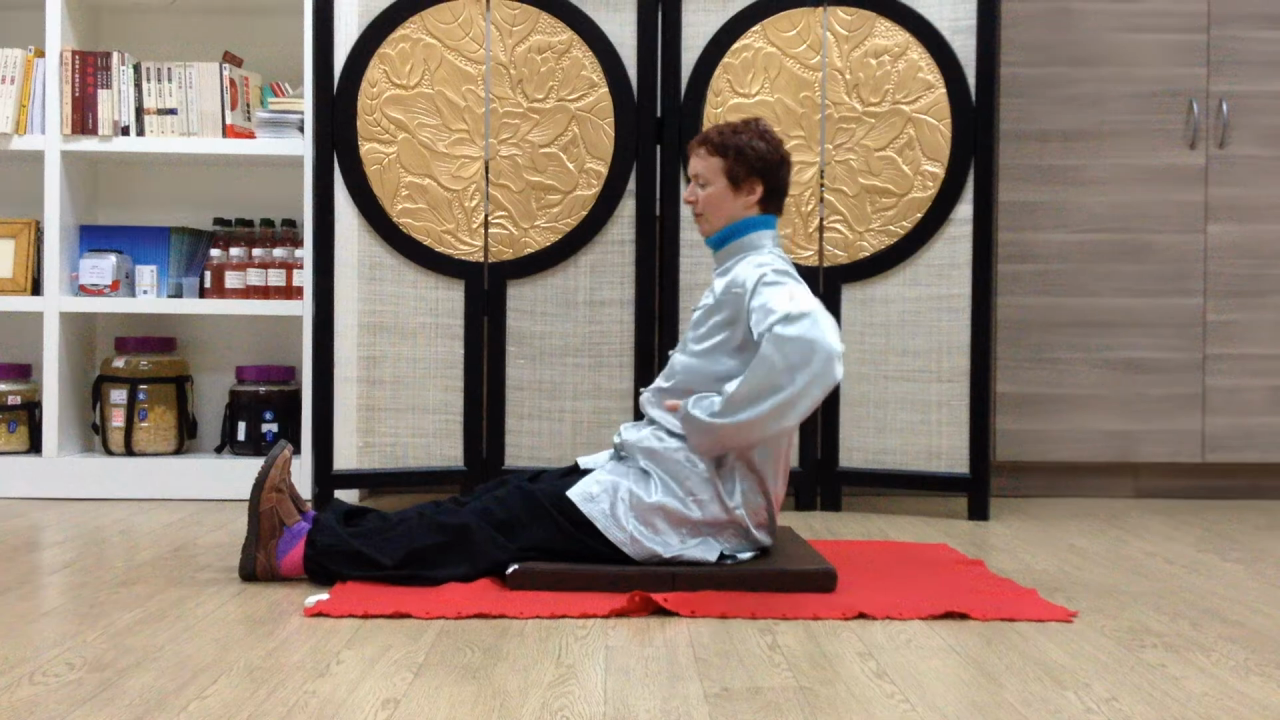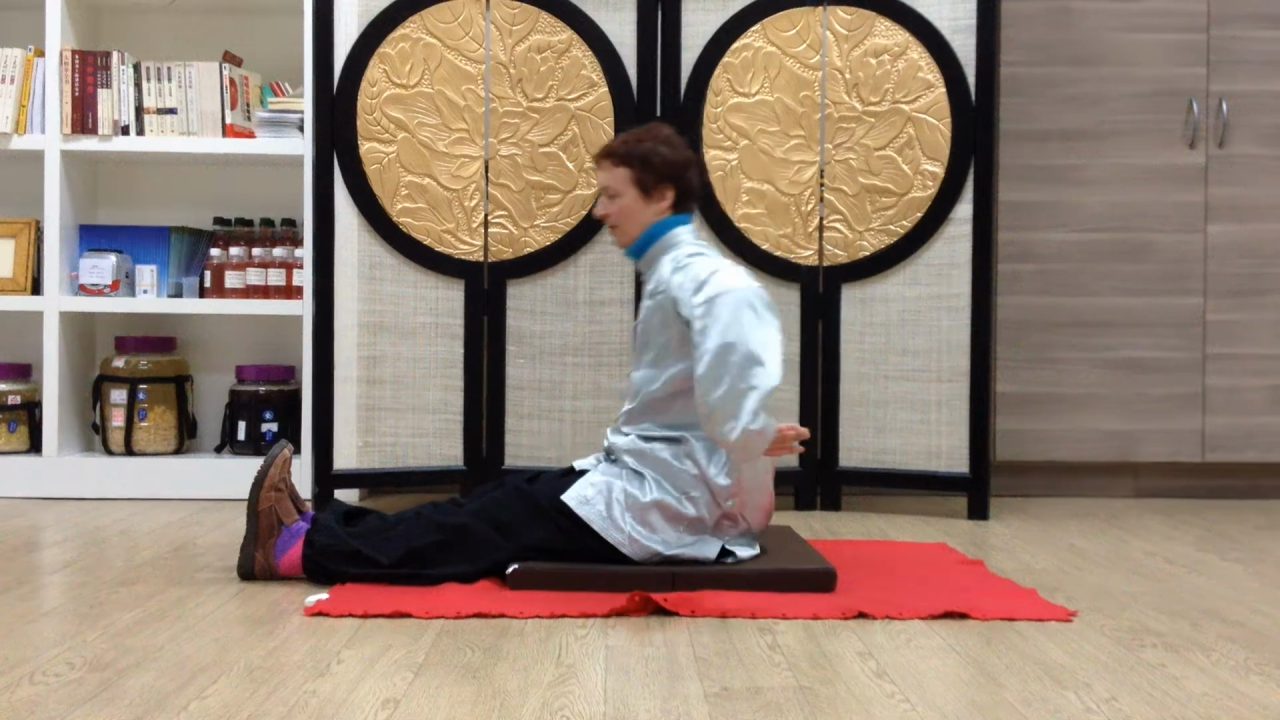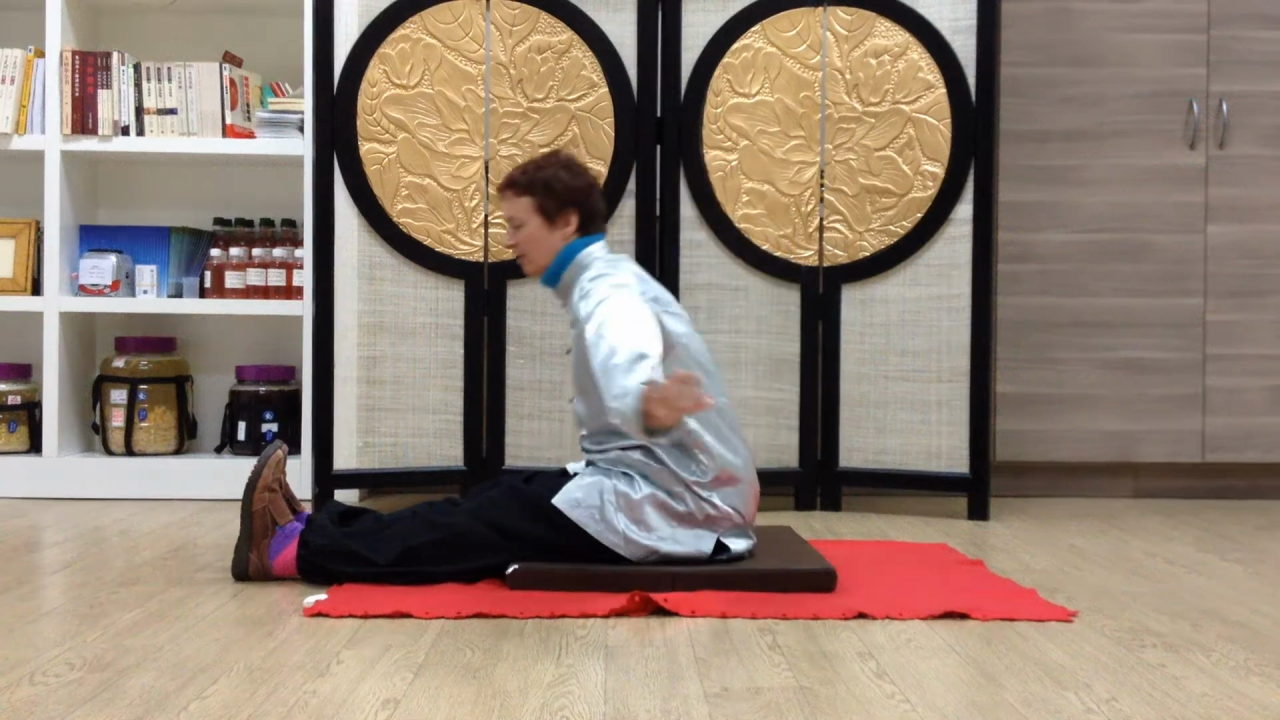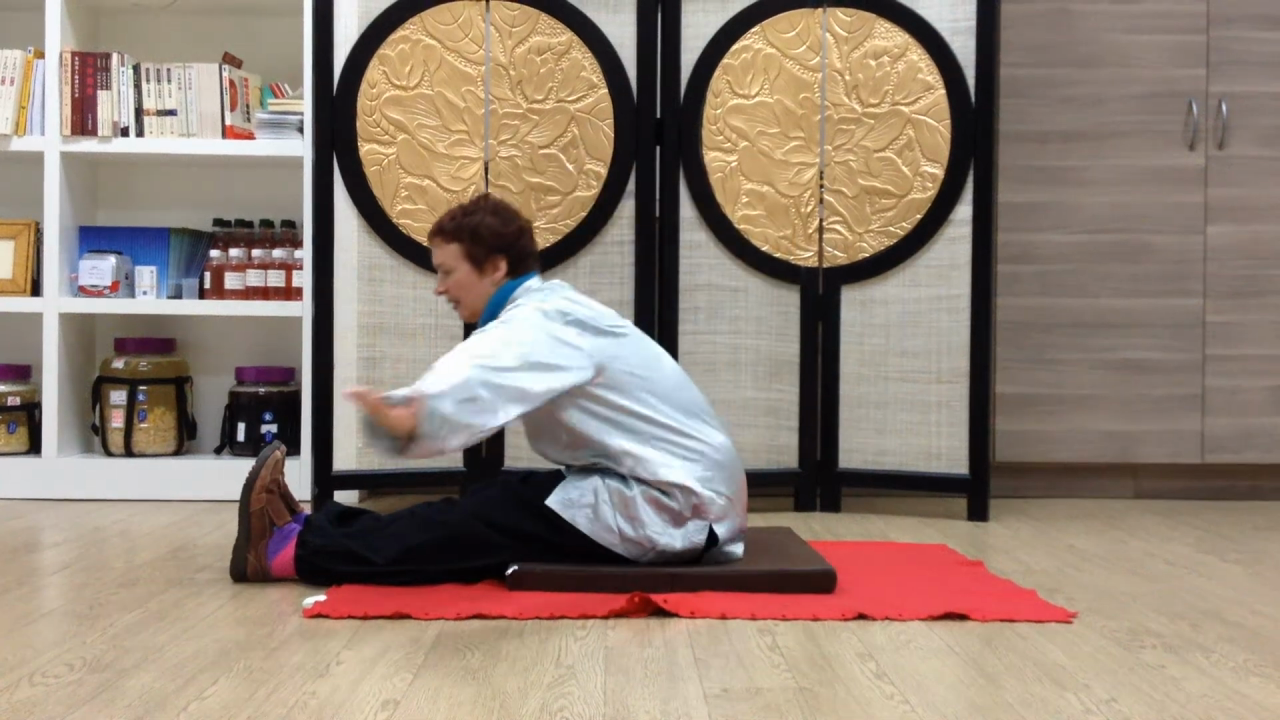
dt=0.4s
person 1, frame 1
left shoulder: (761, 276)
right shoulder: (745, 272)
left elbow: (814, 350)
left wrist: (708, 422)
right wrist: (688, 414)
left hip: (689, 507)
right hip: (669, 480)
left knee: (495, 523)
right knee: (506, 499)
left ankle: (303, 549)
right ankle: (320, 531)
person 1, frame 2
left shoulder: (690, 271)
right shoulder: (678, 270)
left elbow: (738, 311)
left wrist: (742, 429)
left hip: (681, 504)
right hip: (663, 485)
left knee: (494, 525)
right knee: (499, 502)
left ankle: (301, 548)
right ankle: (319, 531)
person 1, frame 3
left shoulder: (607, 291)
right shoulder: (607, 280)
left elbow: (625, 354)
left wrist: (650, 407)
left hip: (678, 505)
right hip: (665, 488)
left knee: (488, 523)
right knee: (494, 499)
left ankle: (296, 548)
right ankle: (314, 530)
person 1, frame 4
left shoulder: (539, 322)
right shoulder: (549, 306)
left elbow: (476, 379)
left wrist: (409, 417)
left hip: (670, 508)
right hip: (675, 494)
left knee: (481, 523)
right knee: (489, 502)
left ankle: (296, 549)
right ankle: (313, 530)
